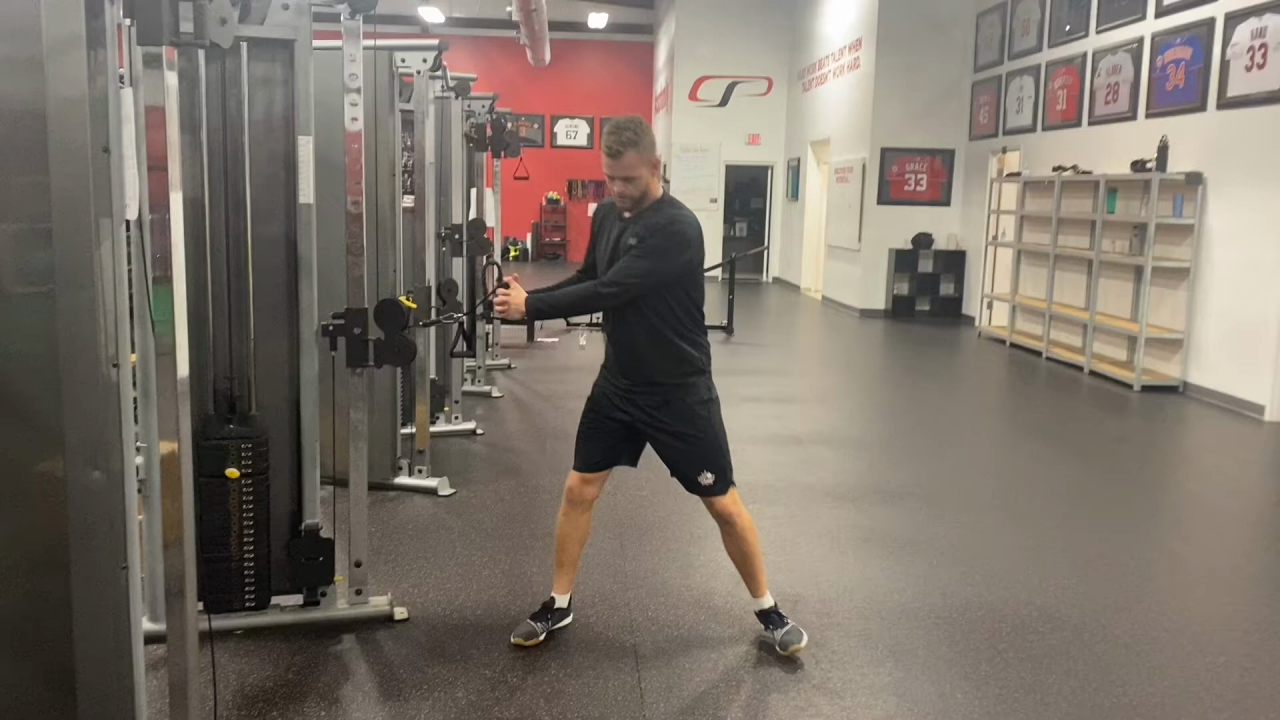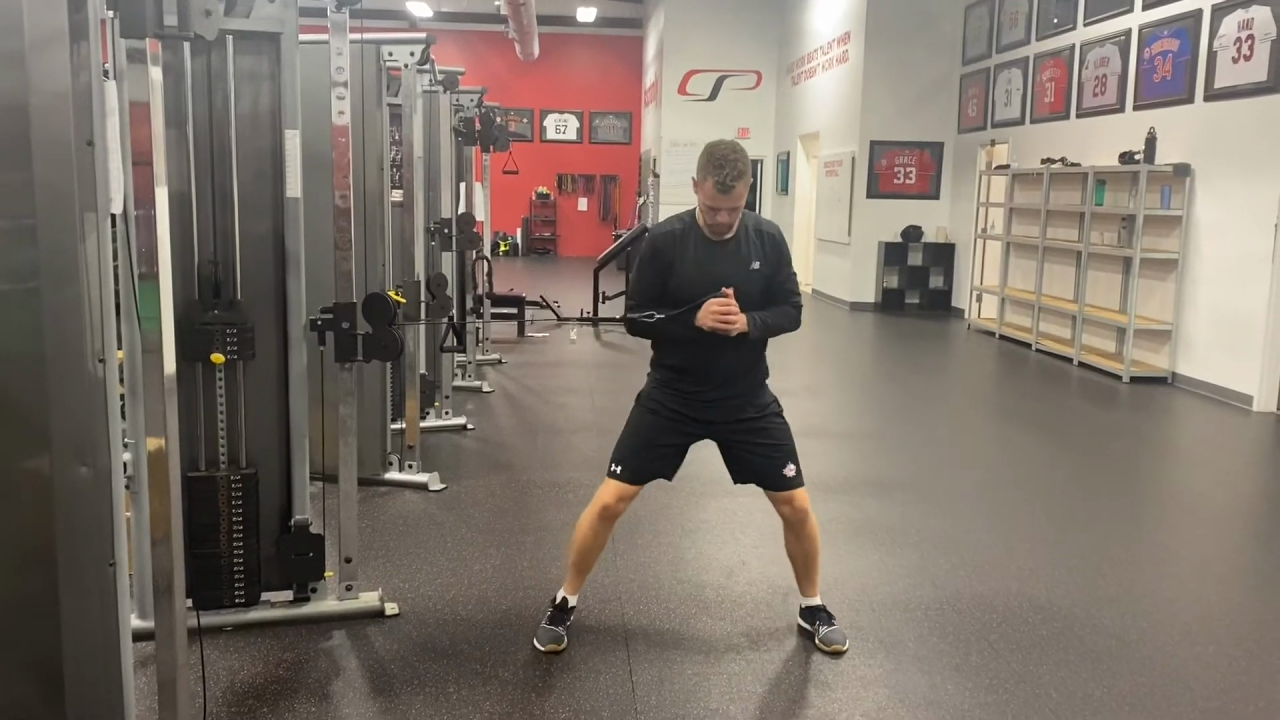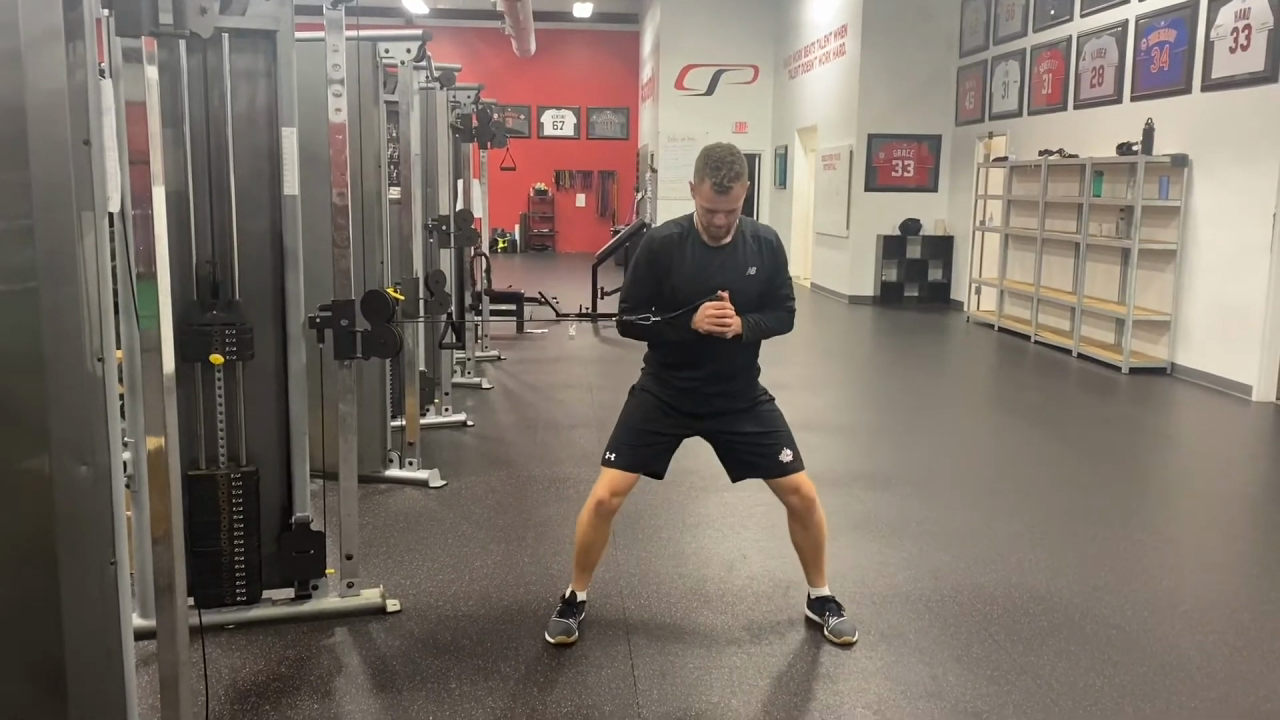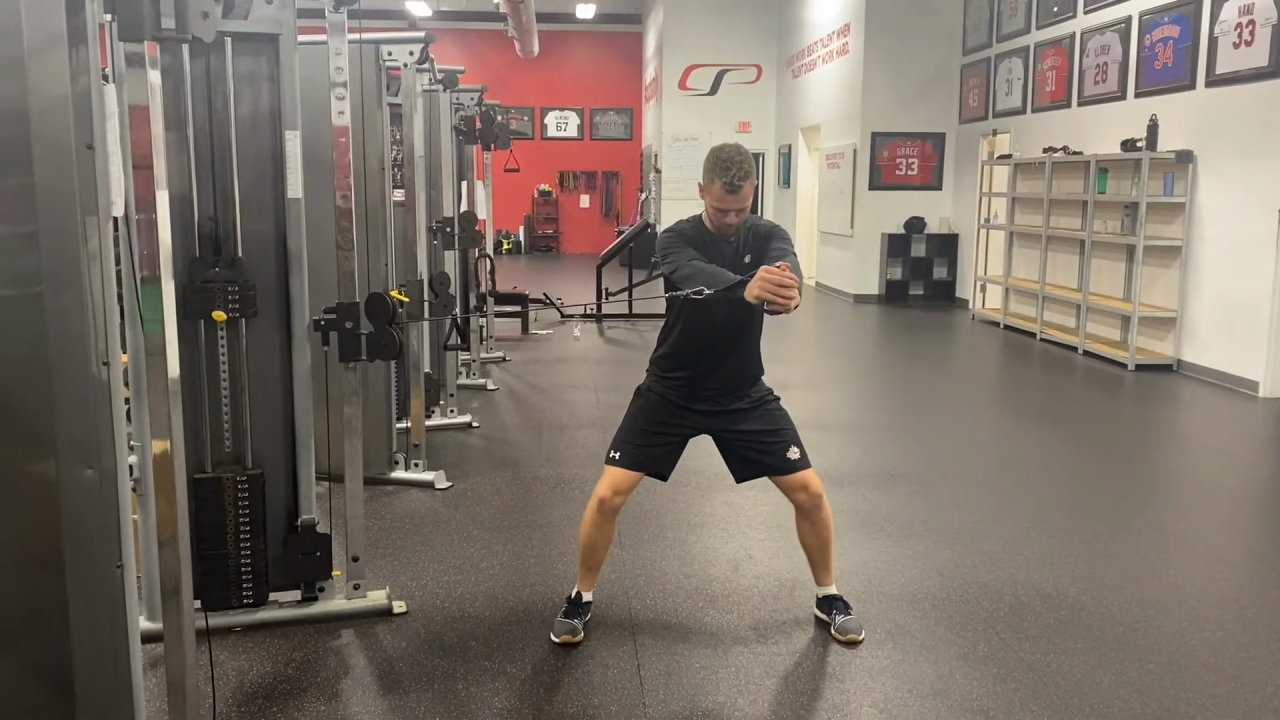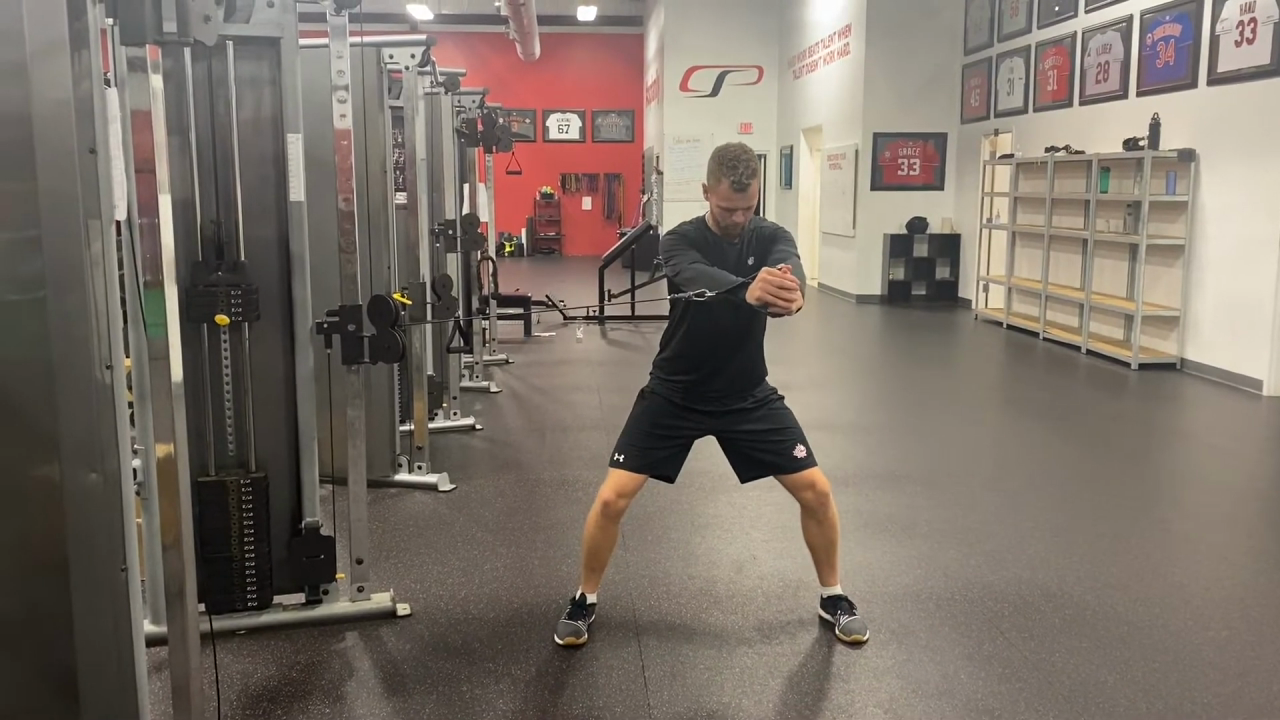
dt=1s
person 1, frame 1
left shoulder: (676, 227)
right shoulder: (607, 215)
left elbow: (609, 292)
right elbow: (588, 279)
left wrist: (529, 305)
right wrist: (526, 292)
left hip: (679, 389)
right hip: (619, 380)
left knee: (722, 503)
right knee: (579, 489)
left ankle: (768, 609)
right ankle: (557, 604)
person 1, frame 2
left shoulder: (768, 239)
right shoulder: (664, 240)
left elbow: (791, 311)
right elbow: (635, 319)
left wrist: (748, 323)
right wrist: (695, 319)
left hip: (746, 400)
right hip: (670, 397)
left knee: (796, 506)
right knee: (609, 502)
left ankle: (812, 607)
right ankle: (564, 603)
person 1, frame 3
left shoulder: (765, 243)
right shoulder: (661, 244)
left elbow: (784, 315)
right elbow: (629, 320)
left wrist: (743, 325)
right wrist: (690, 322)
left hip: (740, 396)
right hip: (664, 393)
left knee: (802, 496)
right knee: (604, 498)
left ankle: (821, 598)
right ankle: (574, 599)
person 1, frame 4
left shoulder: (767, 236)
right shoulder: (678, 239)
left elbow: (786, 272)
right elbow: (698, 278)
left wrist: (786, 291)
right wrist: (747, 288)
left hip: (743, 394)
right hip: (671, 392)
left knee: (810, 493)
right knee: (608, 496)
left ankle: (829, 597)
right ankle: (581, 597)
person 1, frame 5
left shoulder: (771, 237)
right shoulder: (680, 241)
left elbow: (789, 268)
right elbow: (699, 279)
left wrist: (791, 292)
right wrist: (749, 290)
left hip: (748, 394)
right hip: (674, 395)
left knee: (817, 491)
right knee: (611, 500)
left ankle: (833, 597)
right ankle: (585, 599)
